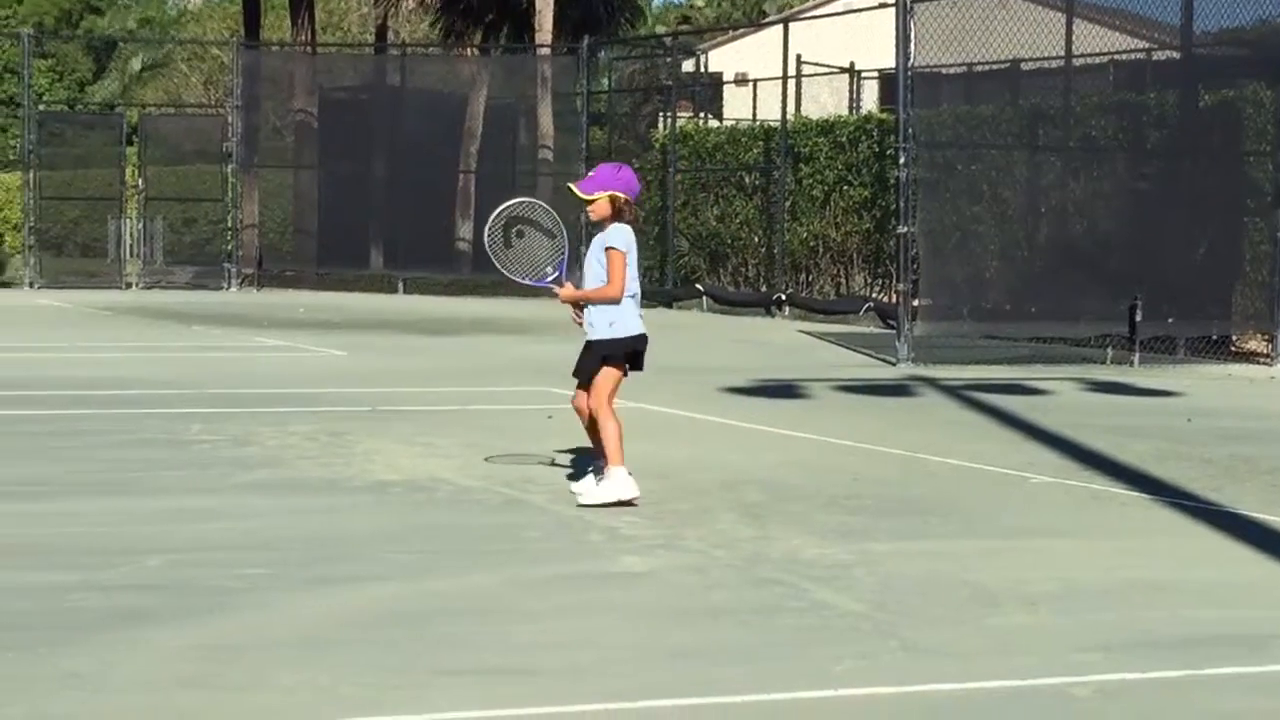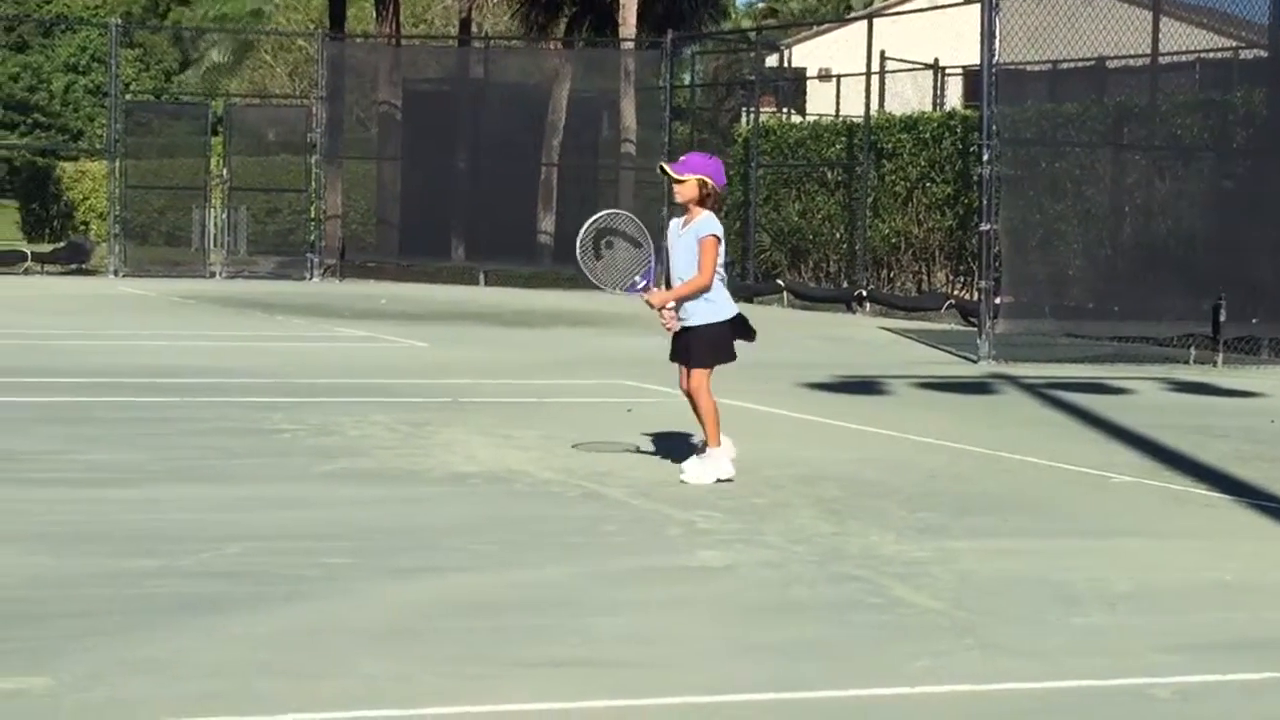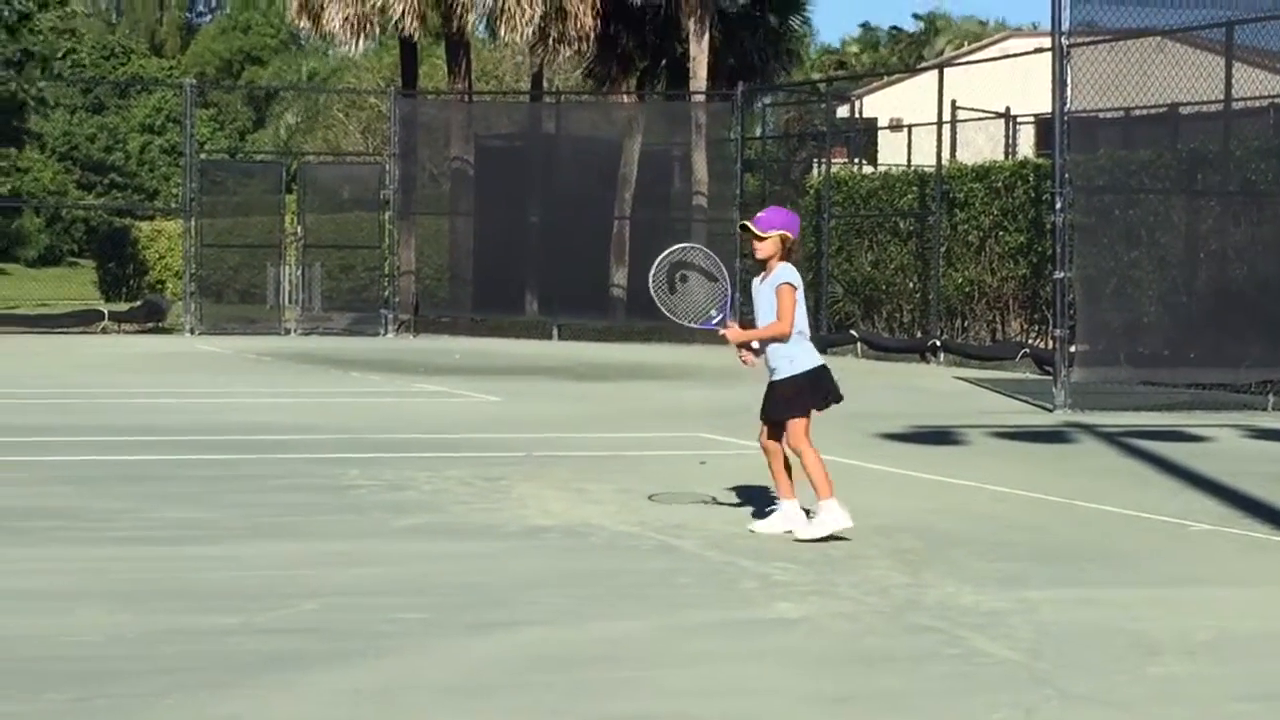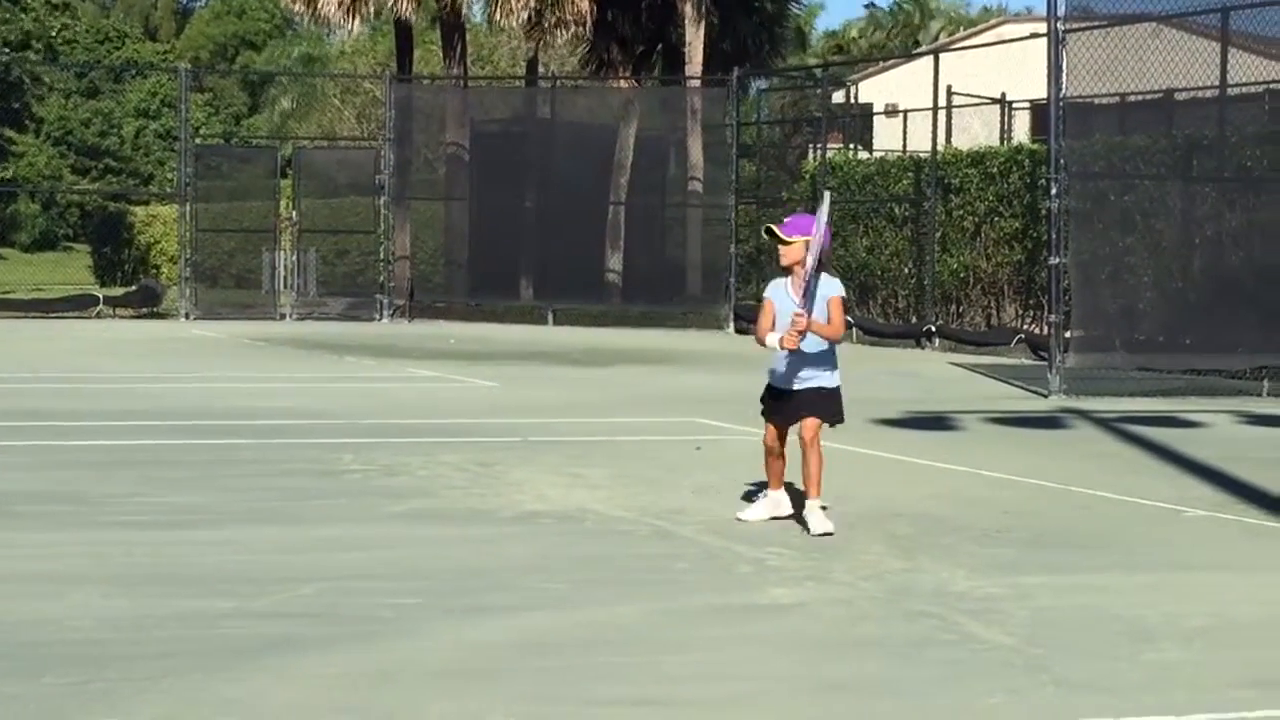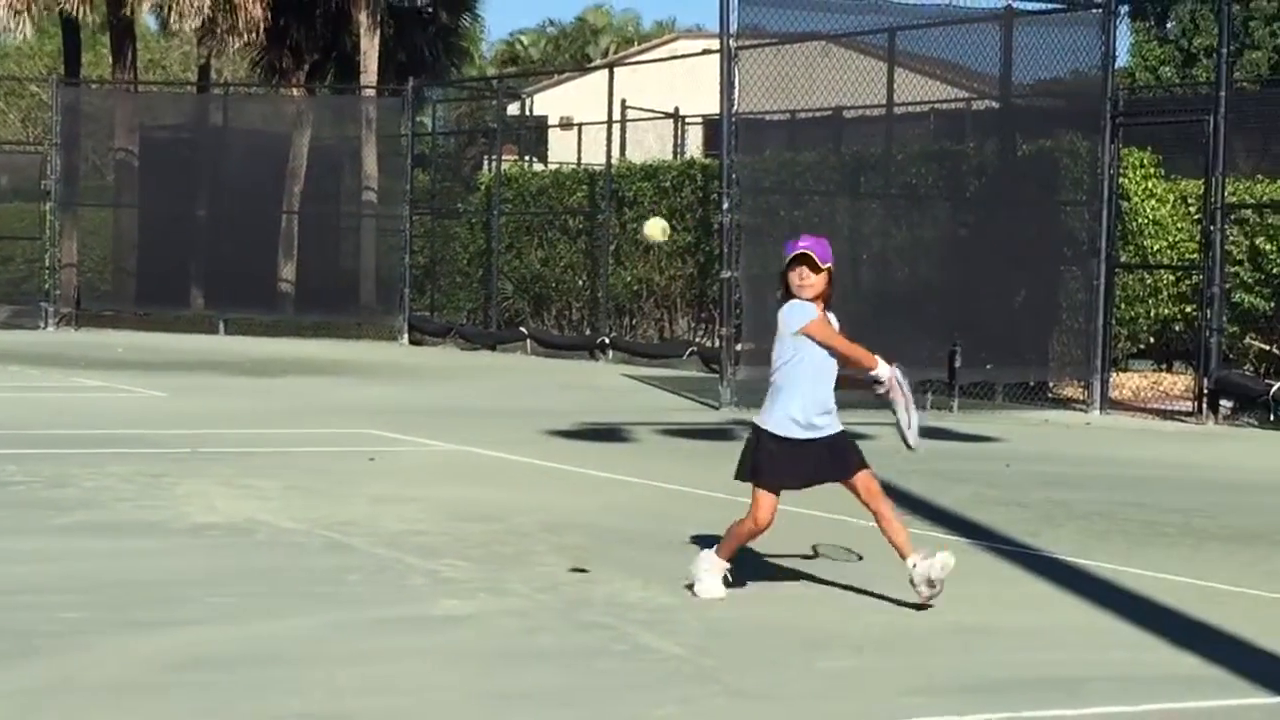
dt=1s
person 1, frame 1
left shoulder: (617, 236)
right shoulder: (607, 236)
left elbow: (615, 291)
left wrist: (575, 295)
right wrist: (583, 304)
left hip: (619, 336)
right hip: (604, 335)
left knee: (599, 400)
right knee: (582, 400)
left ankle: (619, 479)
right ankle: (608, 470)
person 1, frame 2
left shoulder: (708, 225)
right shoulder: (676, 226)
left elbow: (705, 278)
left wrist: (666, 297)
right wrist: (669, 308)
left hip: (712, 318)
right hip: (689, 319)
left knee: (698, 384)
right knee: (688, 385)
left ankle: (716, 457)
right ankle: (716, 445)
person 1, frame 3
left shoulder: (785, 275)
right shoulder: (759, 282)
left elbow: (785, 328)
left wrist: (744, 336)
right wrist: (753, 350)
left hip: (799, 370)
right hip: (781, 373)
left knee: (796, 439)
right knee: (769, 438)
left ankle: (830, 510)
right ankle: (788, 509)
person 1, frame 4
left shoulder: (830, 286)
right shoulder: (775, 288)
left elbow: (839, 332)
right elbow: (762, 334)
left wrist: (810, 326)
right wrist: (781, 339)
left hip: (818, 380)
right hip: (783, 380)
left knee: (809, 435)
right knee: (772, 442)
left ankle: (814, 506)
right ankle: (775, 497)
person 1, frame 5
left shoulder: (826, 319)
right shoulder: (795, 312)
right elbow: (849, 351)
left wrist: (876, 374)
right wrist: (882, 369)
left hip: (824, 429)
right hip: (781, 432)
left knee: (872, 491)
right knee: (760, 517)
left ankle: (915, 566)
right ankle: (713, 563)
